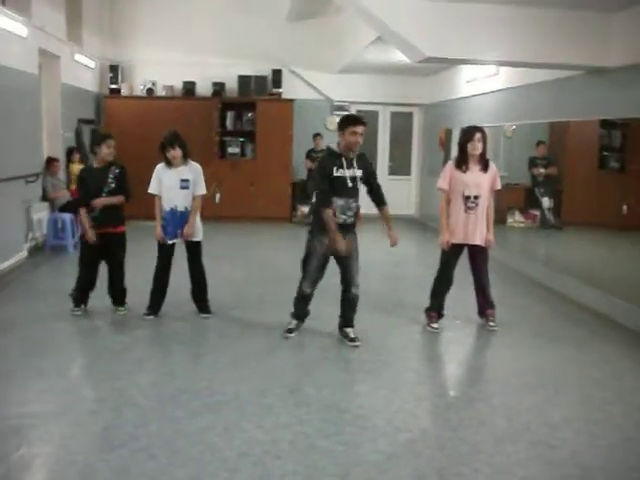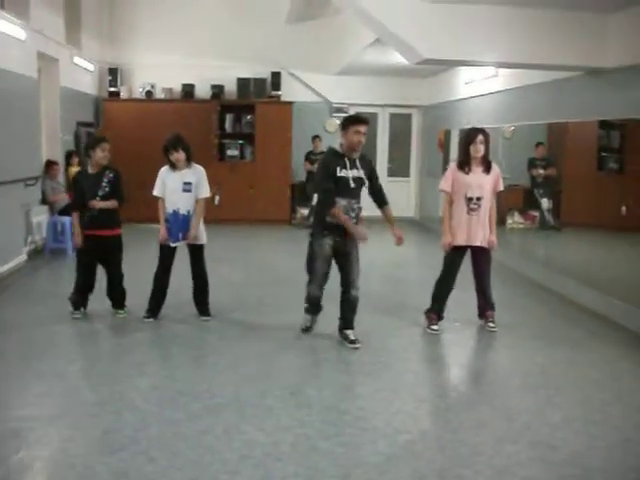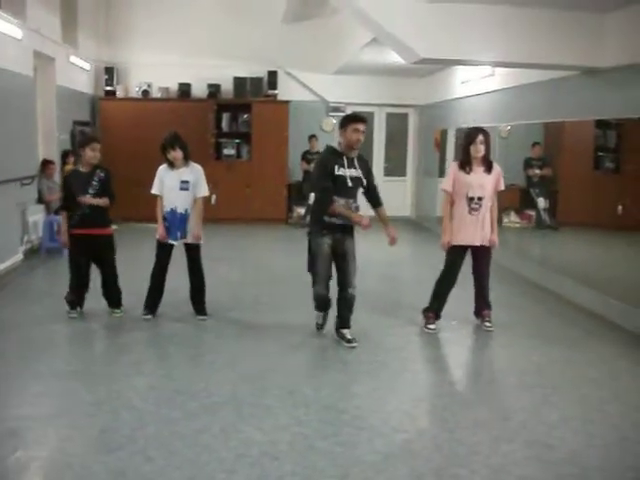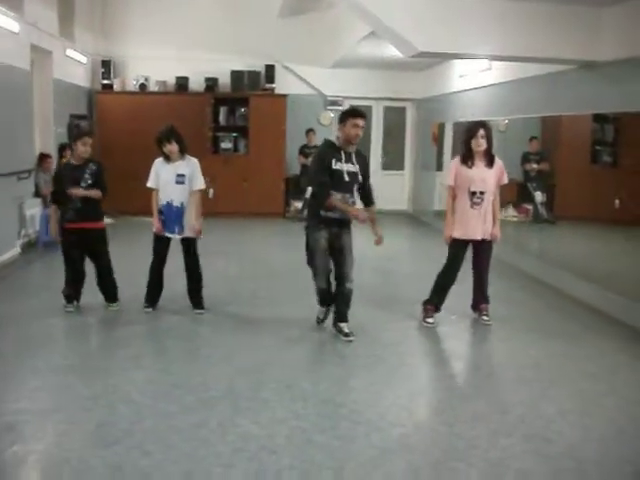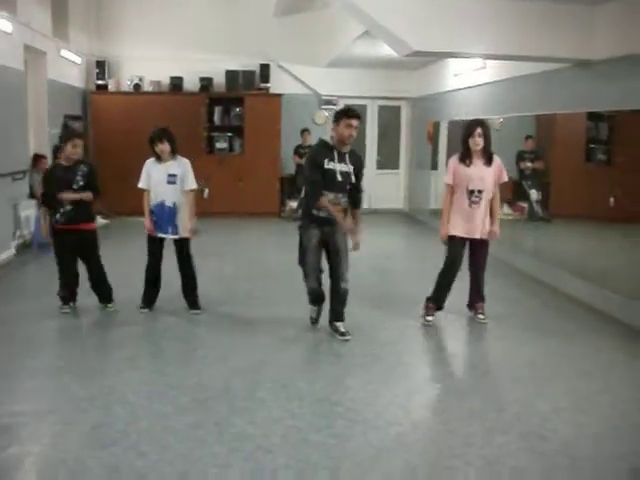
dt=0.1s
person 1, frame 1
left shoulder: (364, 163)
right shoulder: (326, 162)
left elbow: (377, 196)
right elbow: (323, 203)
left wrist: (390, 228)
right wrist: (334, 235)
left hip: (349, 231)
right hip: (322, 231)
left knee: (352, 283)
right knee: (309, 279)
left ankle: (346, 326)
right ankle: (297, 317)
person 1, frame 2
left shoulder: (366, 164)
right shoulder: (329, 161)
left elbow: (379, 197)
right elbow: (327, 202)
left wrist: (393, 227)
right wrist: (351, 227)
left hip: (353, 231)
right hip: (324, 232)
left knee: (352, 285)
right knee: (316, 281)
left ankle: (346, 328)
right ankle: (311, 313)
person 1, frame 3
left shoulder: (363, 163)
right shoulder: (326, 160)
left elbow: (373, 197)
right elbow: (325, 199)
left wrist: (388, 227)
right wrist: (354, 217)
left hip: (346, 233)
right hip: (322, 230)
left knee: (349, 283)
right knee: (321, 279)
left ankle: (342, 326)
right ankle: (322, 310)
person 1, frame 4
left shoulder: (361, 159)
right shoulder: (324, 154)
left elbow: (366, 194)
right elbow: (321, 193)
left wrist: (375, 226)
right wrist: (350, 210)
left hip: (343, 227)
right hip: (319, 225)
left knee: (346, 277)
right knee: (321, 274)
left ankle: (340, 320)
right ankle: (325, 304)
person 1, frame 5
left shoulder: (355, 160)
right shoulder: (318, 153)
left elbow: (355, 198)
right elbow: (314, 193)
left wrist: (356, 231)
right wrist: (338, 217)
left hip: (338, 226)
right hip: (313, 223)
left knee: (340, 276)
right knee: (311, 272)
left ankle: (337, 320)
right ankle: (316, 303)
person 2, frame 1
left shoulder: (490, 169)
right shoulder: (452, 167)
left elbow: (490, 202)
right elbow: (444, 201)
left wrist: (490, 231)
right wrist: (443, 231)
left hip: (479, 233)
right hip: (455, 232)
left knee: (481, 274)
right knee: (445, 273)
left ankle: (487, 311)
right ankle: (434, 312)
person 2, frame 2
left shoulder: (493, 171)
right shoulder: (455, 169)
left elbow: (492, 203)
right elbow: (447, 203)
left wrist: (493, 233)
right wrist: (446, 232)
left hip: (482, 235)
right hip: (458, 234)
left knee: (483, 275)
right knee: (448, 275)
left ankle: (487, 313)
right ankle: (434, 314)
person 2, frame 3
left shoulder: (494, 170)
right shoulder: (456, 169)
left elbow: (493, 203)
right elbow: (448, 203)
left wrist: (495, 232)
right wrist: (446, 232)
left hip: (483, 234)
right hip: (459, 233)
left knee: (482, 275)
right knee: (449, 274)
left ankle: (483, 312)
right ankle: (431, 313)
person 2, frame 4
left shoulder: (496, 165)
right shoulder: (458, 163)
left elbow: (495, 197)
right elbow: (450, 197)
left wrist: (496, 225)
right wrist: (448, 225)
left hip: (484, 228)
right hip: (461, 227)
left knee: (482, 269)
right knee: (451, 267)
left ankle: (481, 306)
right ankle: (431, 306)
person 2, frame 5
left shoulder: (494, 163)
right shoulder: (456, 162)
left elbow: (495, 194)
right elbow: (448, 194)
left wrist: (495, 222)
right wrist: (444, 223)
left hip: (482, 225)
right hip: (458, 225)
left knee: (478, 268)
right knee: (452, 265)
left ankle: (477, 304)
right ankle: (433, 303)
person 3, frame 1
left shoulder: (194, 168)
right shoulder: (160, 170)
left elbow: (198, 199)
right elbow: (157, 199)
left wrist: (190, 224)
right wrist: (158, 225)
left hip: (190, 226)
right hip: (167, 226)
left knee: (196, 265)
right knee: (162, 266)
left ankle: (202, 303)
right ankle: (154, 305)
person 3, frame 2
left shoulder: (198, 171)
right shoulder: (164, 172)
left elbow: (201, 202)
right elbow: (161, 201)
left wrist: (195, 228)
right wrist: (162, 227)
left hip: (193, 229)
right hip: (170, 229)
left knee: (198, 268)
right knee: (163, 268)
left ankle: (203, 306)
right ankle: (153, 308)
person 3, frame 3
left shoulder: (195, 170)
right shoulder: (162, 171)
left elbow: (200, 201)
right elbow: (159, 199)
left wrist: (198, 227)
right wrist: (160, 225)
left hip: (189, 228)
right hip: (167, 227)
left knee: (195, 266)
right knee: (159, 266)
left ankle: (199, 305)
right ankle: (150, 306)
person 3, frame 4
left shoulder: (191, 163)
right shoulder: (158, 164)
left elbow: (196, 194)
right elbow: (155, 193)
left wrist: (197, 220)
right wrist: (156, 219)
left hip: (187, 222)
right hip: (164, 221)
left knee: (191, 260)
right knee: (157, 260)
left ankle: (196, 299)
right ankle: (151, 299)
person 3, frame 5
left shoulder: (183, 164)
right shoulder: (149, 165)
left elbow: (189, 193)
right elbow: (146, 193)
left wrist: (191, 220)
right wrist: (147, 219)
left hip: (179, 222)
right hip: (156, 222)
left knee: (185, 260)
right knee: (153, 261)
left ankle: (192, 300)
right ankle: (148, 299)
person 4, frame 1
left shoulder: (119, 170)
right shoulder: (85, 174)
left elbow: (125, 197)
right elbow: (82, 204)
left wrist: (106, 200)
right wrist: (88, 228)
left hip: (115, 228)
right hip: (92, 228)
left knee: (116, 267)
right knee: (87, 267)
left ankle: (119, 301)
right ankle: (79, 301)
person 4, frame 2
left shoulder: (113, 174)
right shoulder: (79, 177)
left elbow: (118, 201)
right elbow: (75, 208)
left wrist: (101, 204)
right wrist: (77, 233)
left hip: (110, 232)
right hip: (87, 232)
left knee: (114, 270)
right knee: (84, 270)
left ankle: (118, 304)
right ankle: (79, 304)
person 4, frame 3
left shoulder: (103, 174)
right shoulder: (71, 177)
left elbow: (109, 200)
right elbow: (65, 207)
left wrist: (91, 201)
right wrist: (63, 231)
left hip: (101, 230)
right hip: (77, 232)
left knee: (108, 269)
right knee: (78, 270)
left ankle: (115, 303)
right ankle: (75, 303)
person 4, frame 4
left shoulder: (95, 167)
right shoulder: (62, 170)
left elbow: (101, 193)
right elbow: (55, 200)
left wrist: (82, 192)
right wrist: (53, 224)
left hip: (94, 224)
right hip: (70, 226)
left knee: (102, 262)
right knee: (73, 264)
left ankle: (111, 297)
right ankle: (72, 298)
person 4, frame 5
left shoulder: (87, 168)
right shoulder: (52, 172)
left elbow: (94, 193)
right elbow: (46, 199)
left wrist: (72, 196)
left hip: (85, 225)
right hip: (61, 227)
left knee: (94, 263)
right knee: (66, 265)
left ankle: (106, 298)
right ankle: (68, 299)
